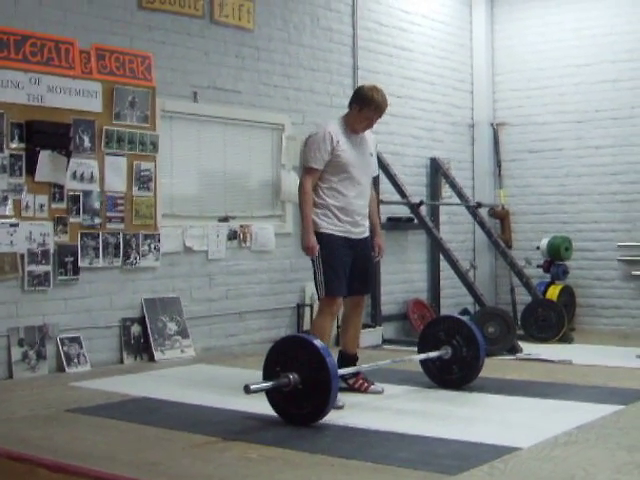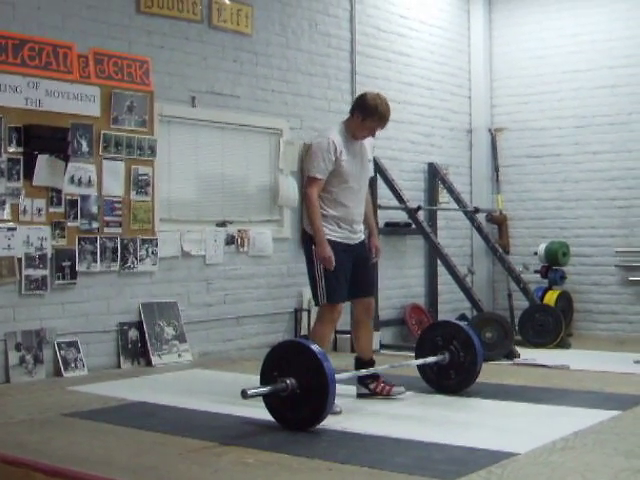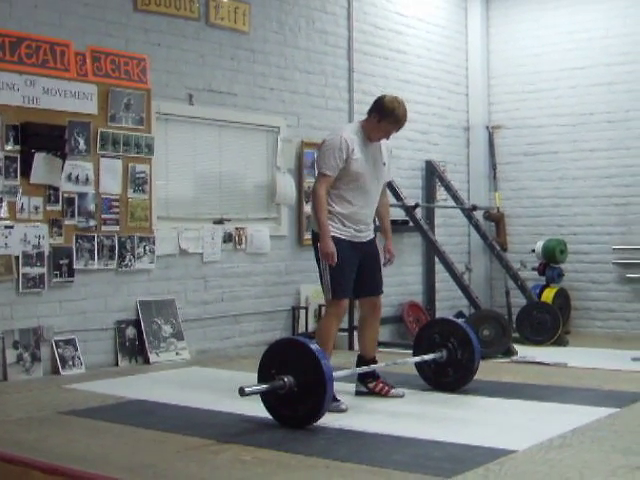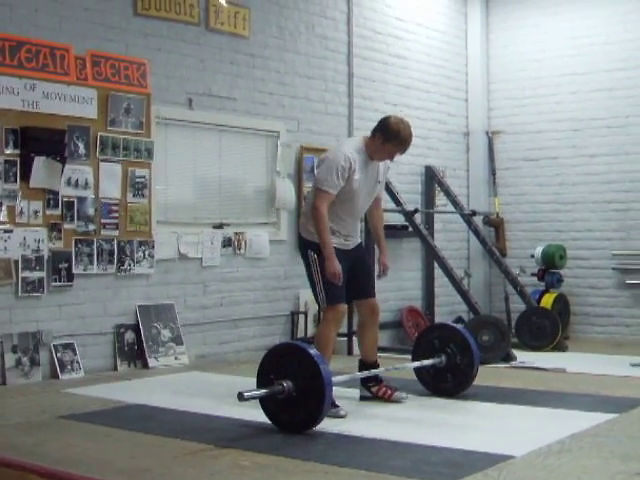
dt=0.4s
person 1, frame 1
left shoulder: (369, 141)
right shoulder: (326, 135)
right elbow: (306, 184)
left wrist: (377, 232)
right wrist: (308, 231)
left hip: (359, 234)
right hip: (330, 233)
left knee: (357, 302)
right knee: (332, 302)
left ankle: (347, 370)
person 1, frame 2
left shoulder: (365, 145)
right shoulder: (327, 143)
right elbow: (310, 194)
left wrist: (372, 234)
right wrist: (321, 242)
left hip: (356, 239)
right hip: (328, 240)
left knee: (366, 307)
right knee: (331, 309)
left ankle: (367, 378)
person 1, frame 3
left shoulder: (382, 148)
right shoulder: (341, 141)
right elbow: (319, 189)
left wrist: (387, 237)
right wrist: (325, 237)
left hip: (365, 237)
right hip: (336, 236)
left knee: (373, 305)
right knee: (339, 305)
left ankle: (367, 376)
person 1, frame 4
left shoulder: (381, 163)
right shoulder: (343, 157)
left elbow: (375, 207)
right elbow: (319, 206)
left wrist: (383, 250)
right wrist: (329, 256)
left hip: (352, 242)
right hip: (321, 242)
left knee: (370, 308)
right knee: (335, 311)
left ankle: (370, 381)
